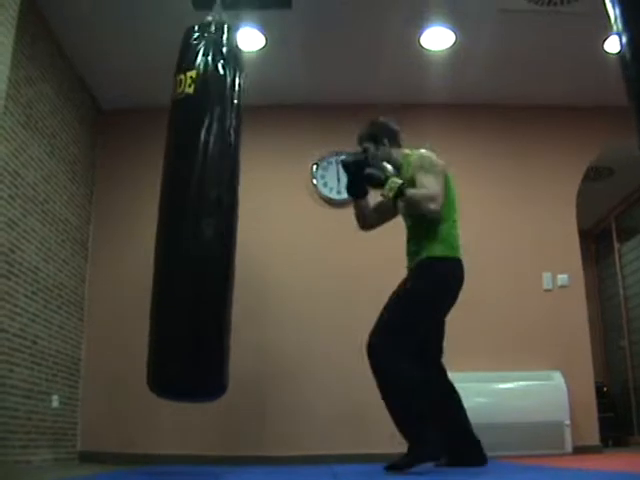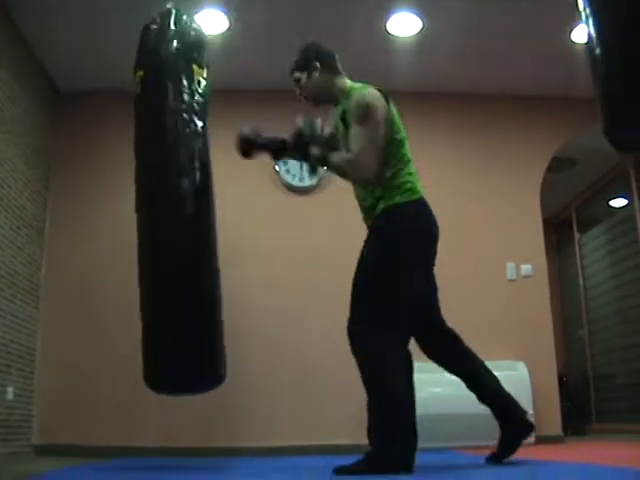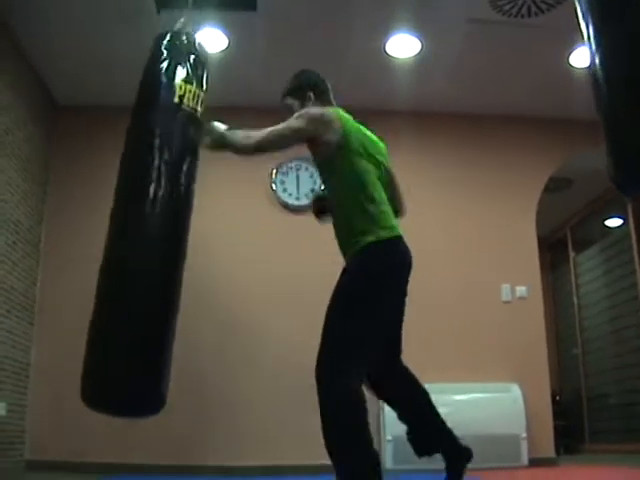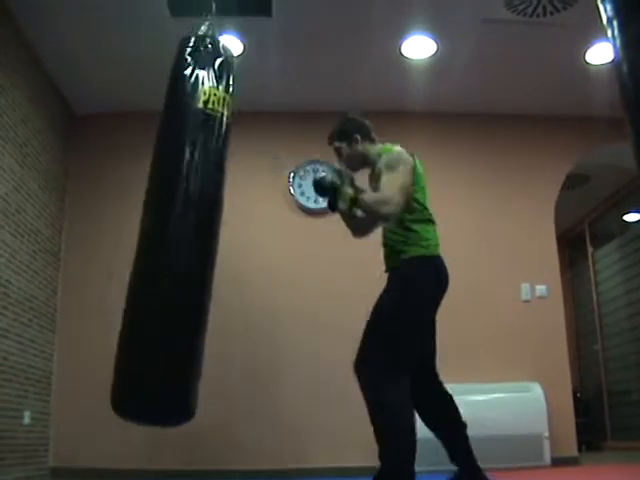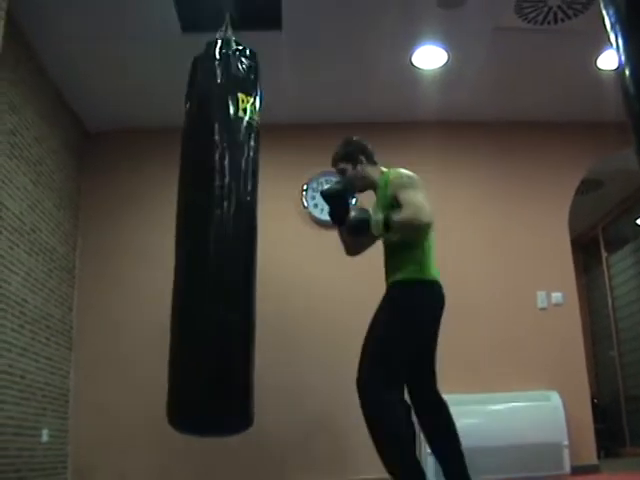
dt=1s
person 1, frame 1
left shoulder: (423, 159)
right shoulder: (397, 181)
left elbow: (432, 206)
right elbow: (366, 222)
left wrist: (390, 179)
right wrist: (357, 186)
left hip: (437, 268)
right hip: (433, 270)
left knee: (384, 348)
right knee: (424, 360)
left ankle: (425, 442)
right ankle: (465, 448)
person 1, frame 2
left shoulder: (365, 98)
right shoulder: (344, 116)
left elbow: (365, 170)
left wrist: (321, 157)
left hip: (403, 223)
right hip: (403, 224)
left knee: (374, 331)
right knee: (431, 330)
right ankle: (511, 417)
person 1, frame 3
left shoulder: (323, 120)
right shoulder: (368, 137)
left elbow: (254, 143)
right elbow: (398, 206)
left wrist: (220, 135)
left hip: (377, 257)
right hip: (384, 255)
left knee: (338, 368)
right knee: (381, 365)
right ankle: (448, 447)
person 1, frame 4
left shoulder: (395, 156)
right shoulder: (385, 170)
left elbow: (388, 209)
right elbow: (359, 229)
left wrist: (350, 190)
right wrist: (340, 199)
left hip: (416, 271)
right hip: (424, 273)
left knee: (373, 368)
right knee: (418, 375)
person 1, frame 5
left shoulder: (400, 179)
right shoulder: (379, 199)
left elbow: (423, 219)
right elbow: (353, 247)
left wrist: (376, 220)
right wrist: (339, 212)
left hip: (412, 291)
right hip: (418, 292)
left knee: (375, 384)
right knee: (422, 389)
